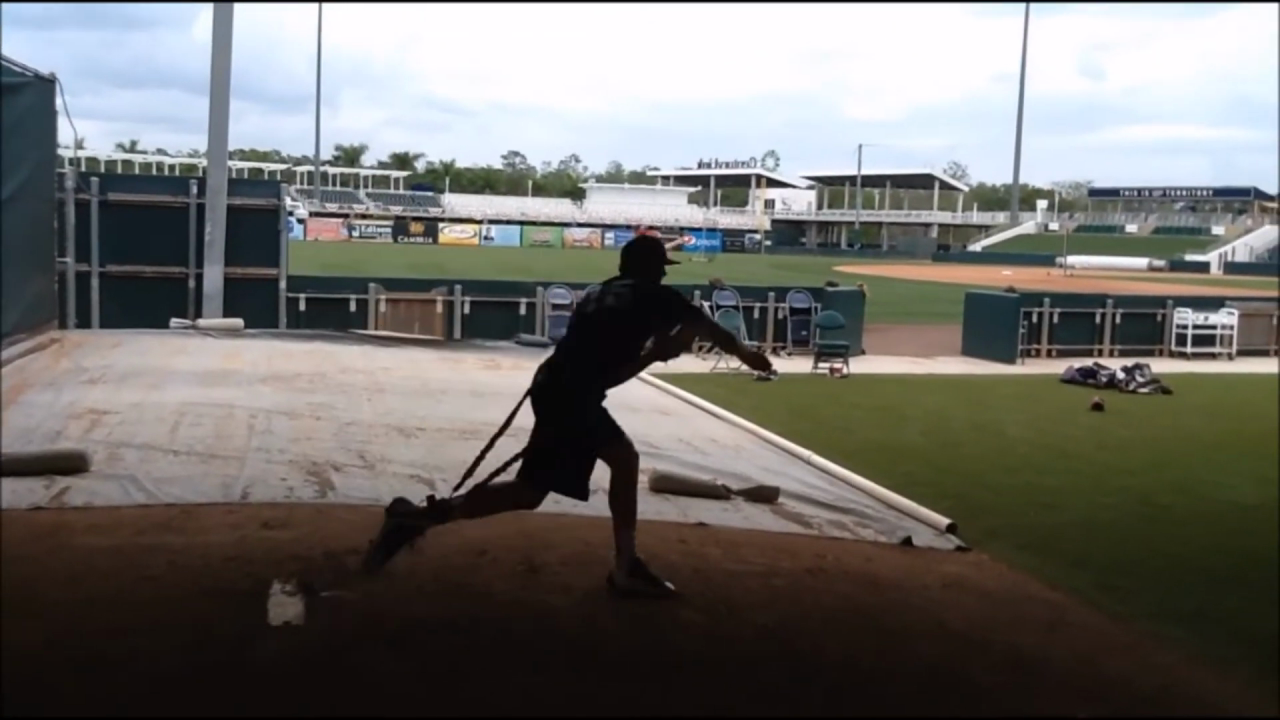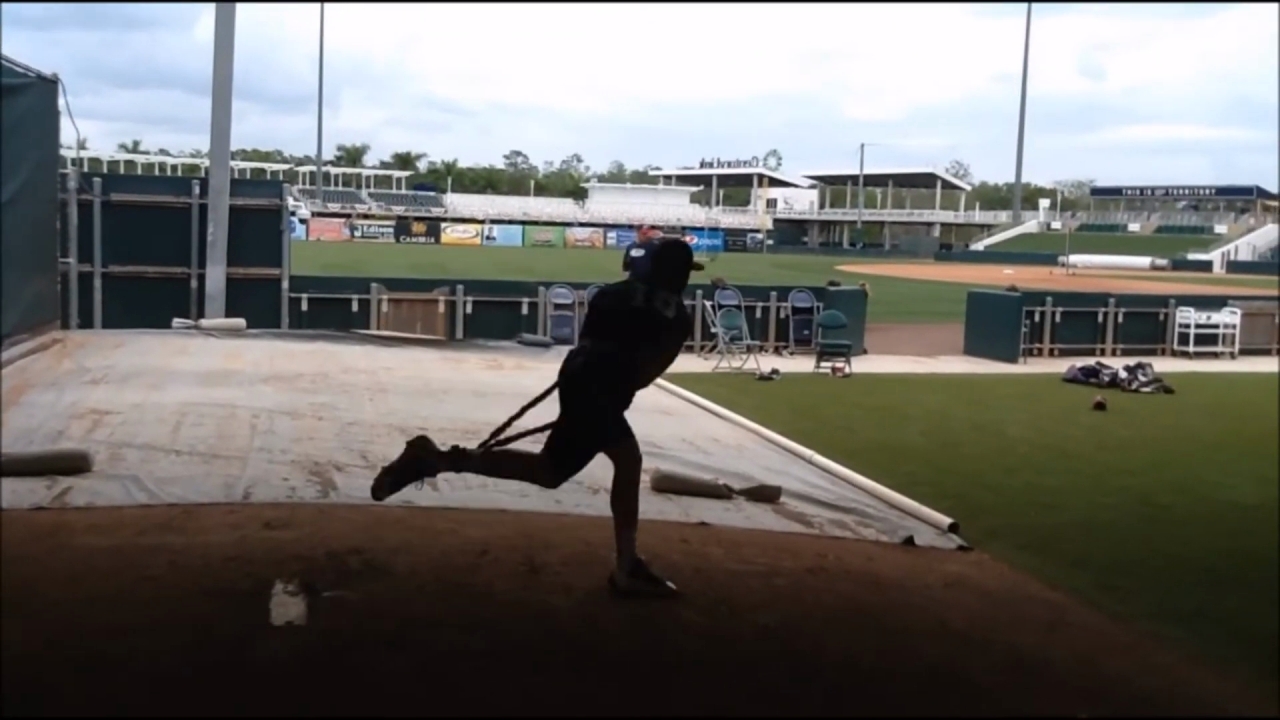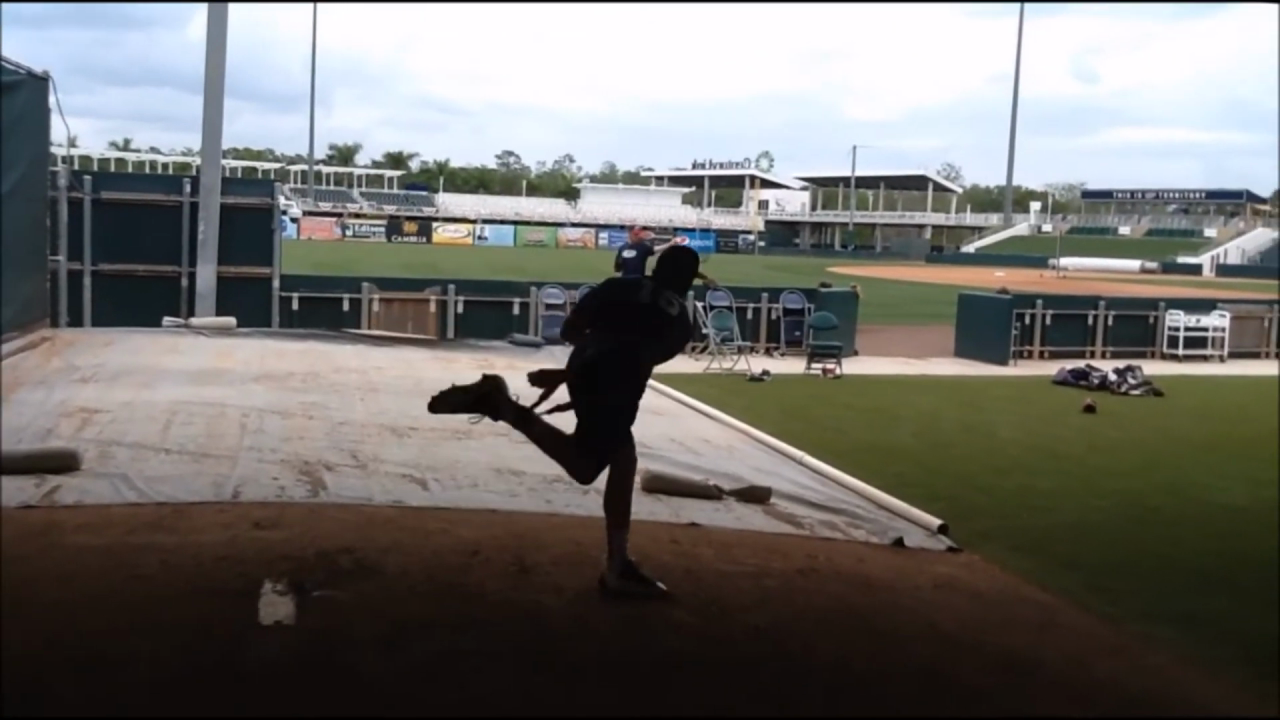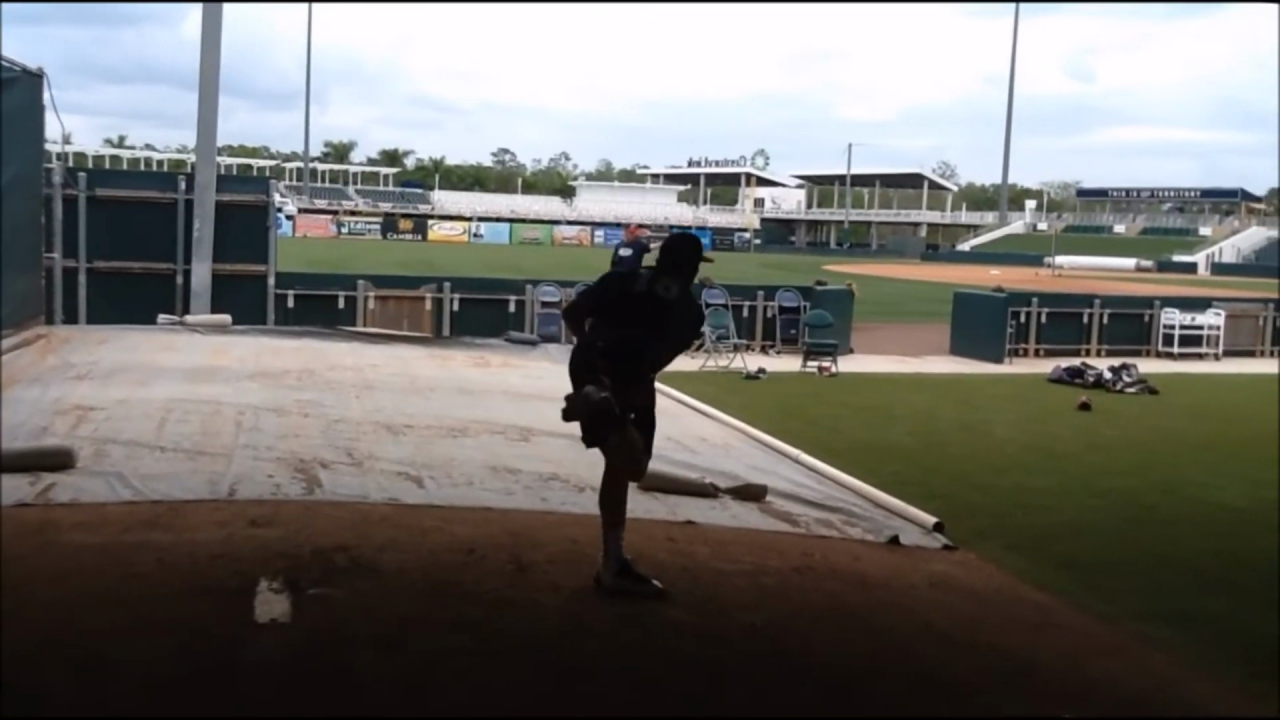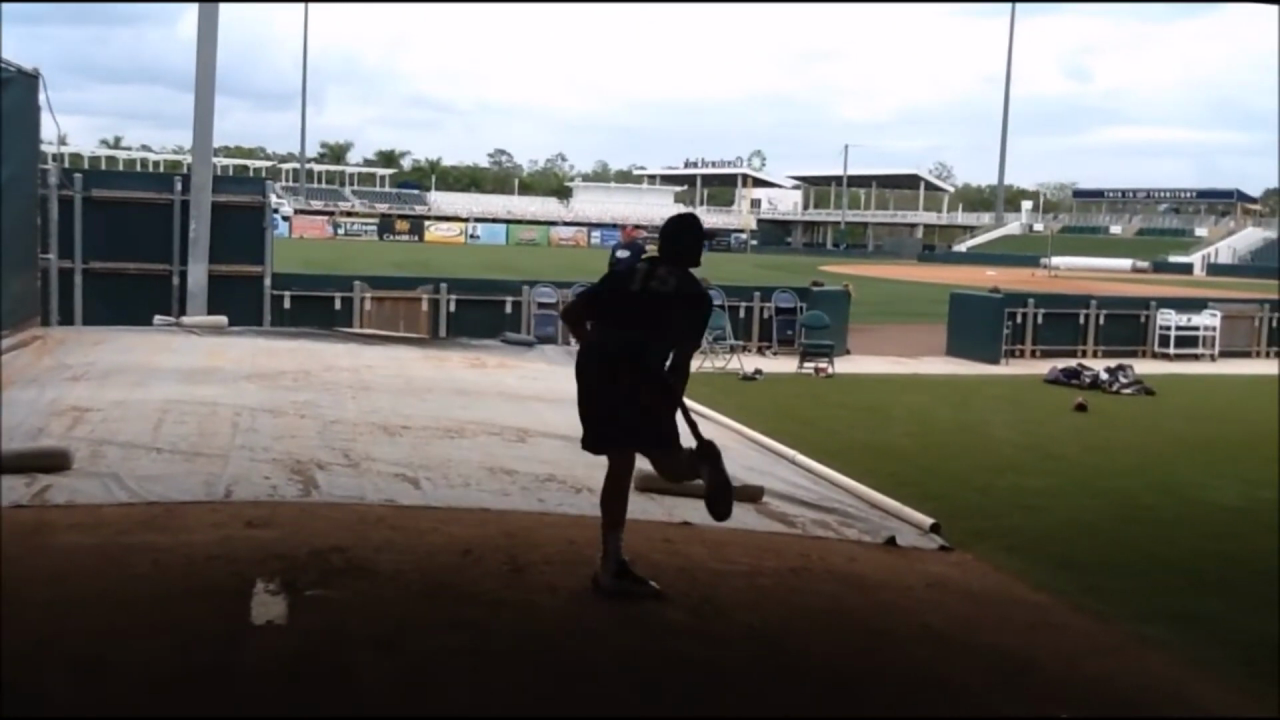
dt=0.1s
person 1, frame 1
left shoulder: (597, 297)
right shoulder: (655, 296)
right elbow: (711, 329)
left wrist: (651, 353)
right wrist: (749, 355)
left hip: (559, 389)
right hip: (571, 397)
left knee: (625, 458)
right knee: (528, 491)
left ankle: (626, 567)
right ankle: (415, 518)
person 1, frame 2
left shoulder: (612, 294)
right shoulder: (677, 316)
right elbow: (648, 372)
left hip: (580, 373)
right hip: (604, 382)
left knee: (628, 459)
right knee: (548, 470)
left ankle: (627, 566)
right ankle: (436, 460)
person 1, frame 3
left shoulder: (618, 287)
right shoulder: (681, 319)
left elbow: (571, 326)
right elbow: (654, 353)
right wrist: (565, 376)
left hip: (590, 363)
right hip: (620, 370)
left knee: (624, 460)
right knee: (583, 465)
left ankle: (619, 567)
right ankle: (497, 401)
person 1, frame 4
left shoulder: (621, 278)
right shoulder: (689, 306)
left elbow: (572, 313)
right elbow: (661, 356)
left hip: (590, 360)
right hip: (632, 368)
left knee: (618, 458)
right knee: (628, 458)
left ankle: (613, 565)
right ankle: (600, 399)
person 1, frame 5
left shoulder: (623, 273)
right shoulder: (696, 296)
left elbow: (571, 314)
right elbow: (680, 361)
right wrist: (669, 407)
left hip: (595, 363)
right hip: (639, 372)
left knee: (621, 461)
right knee: (670, 462)
left ankle: (611, 566)
right ankle: (704, 468)
